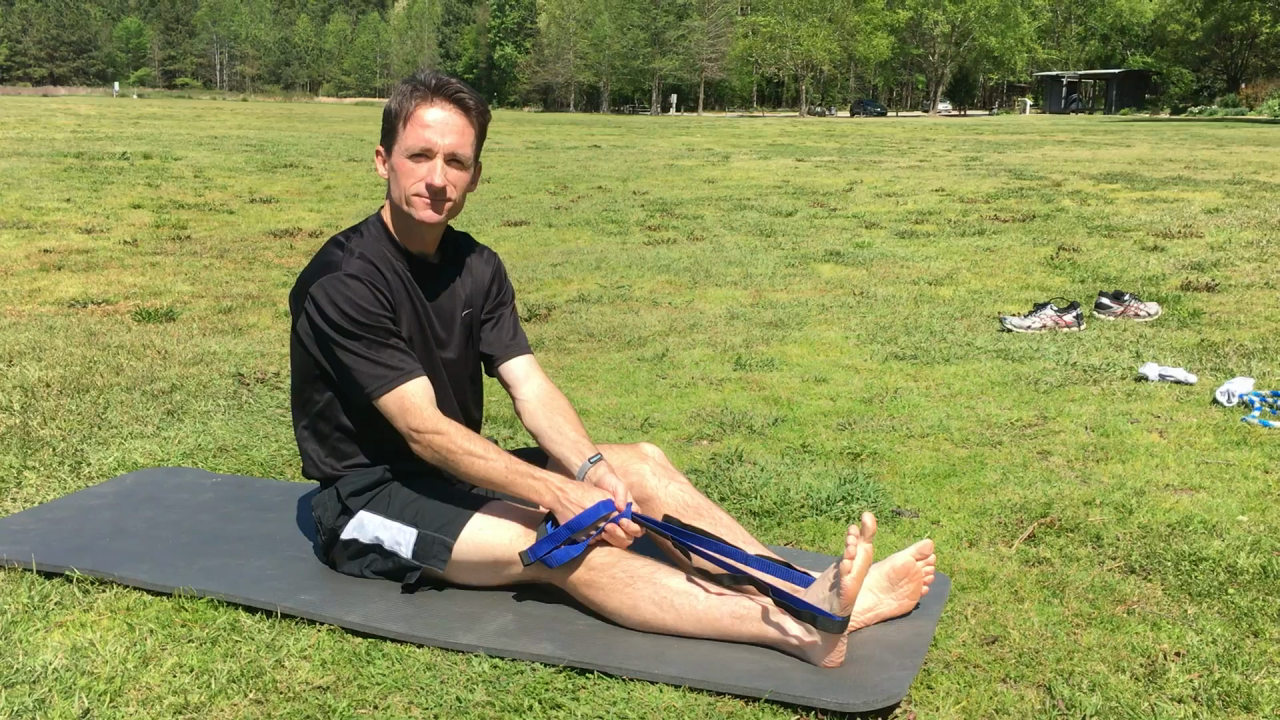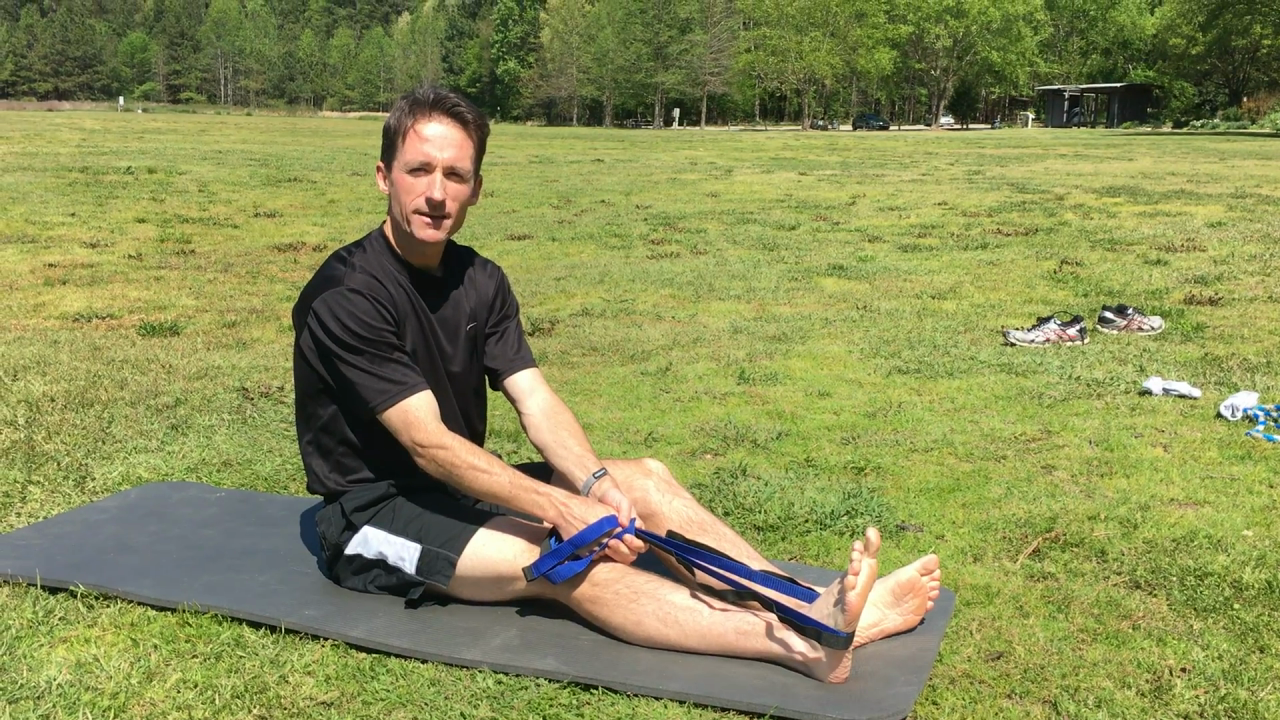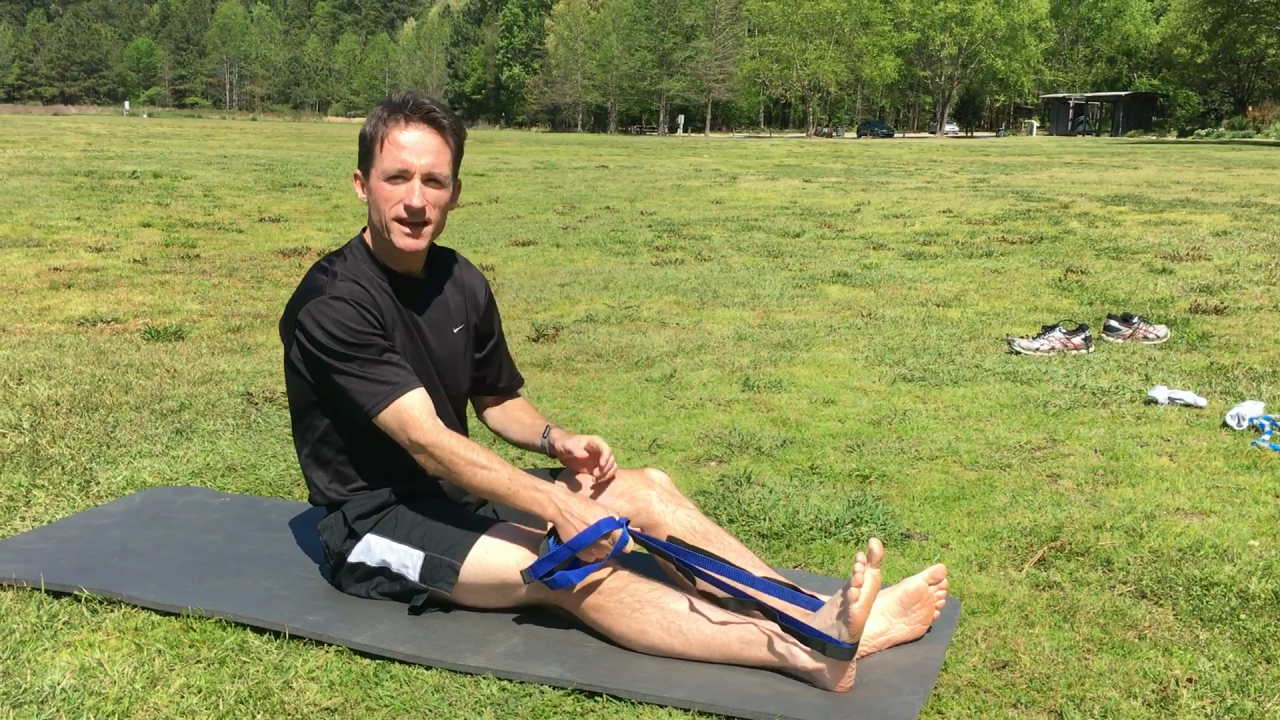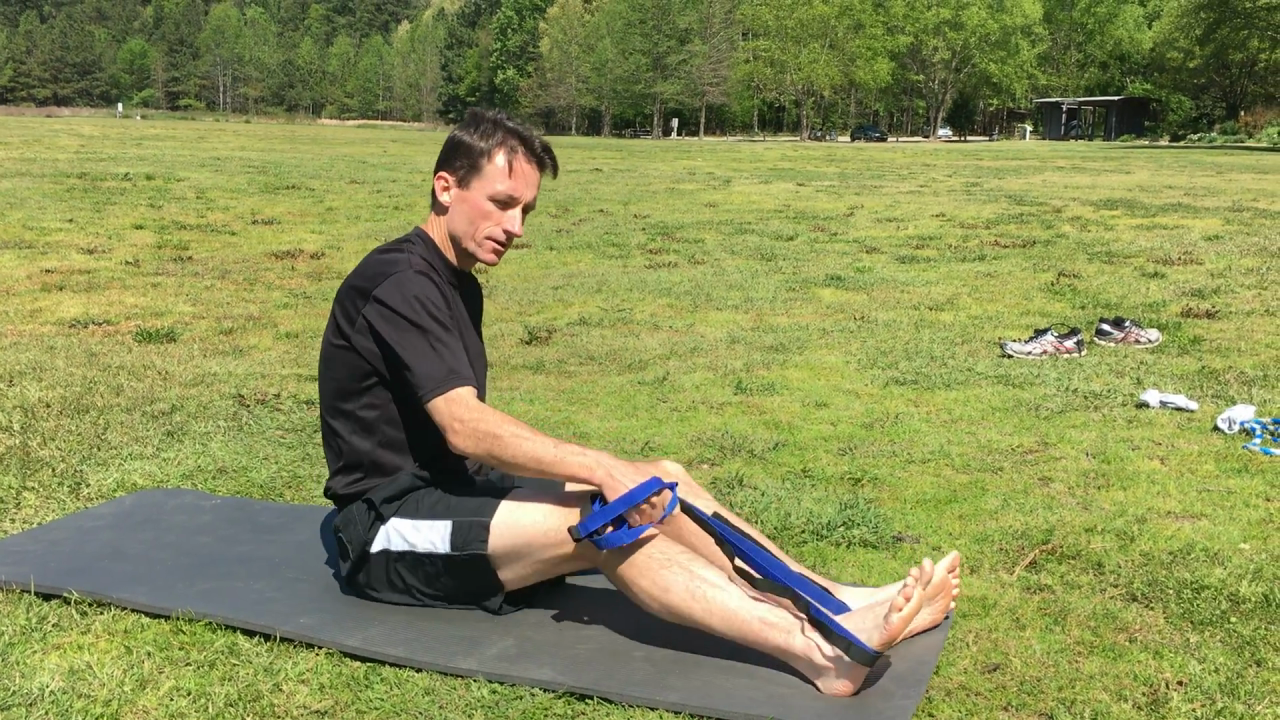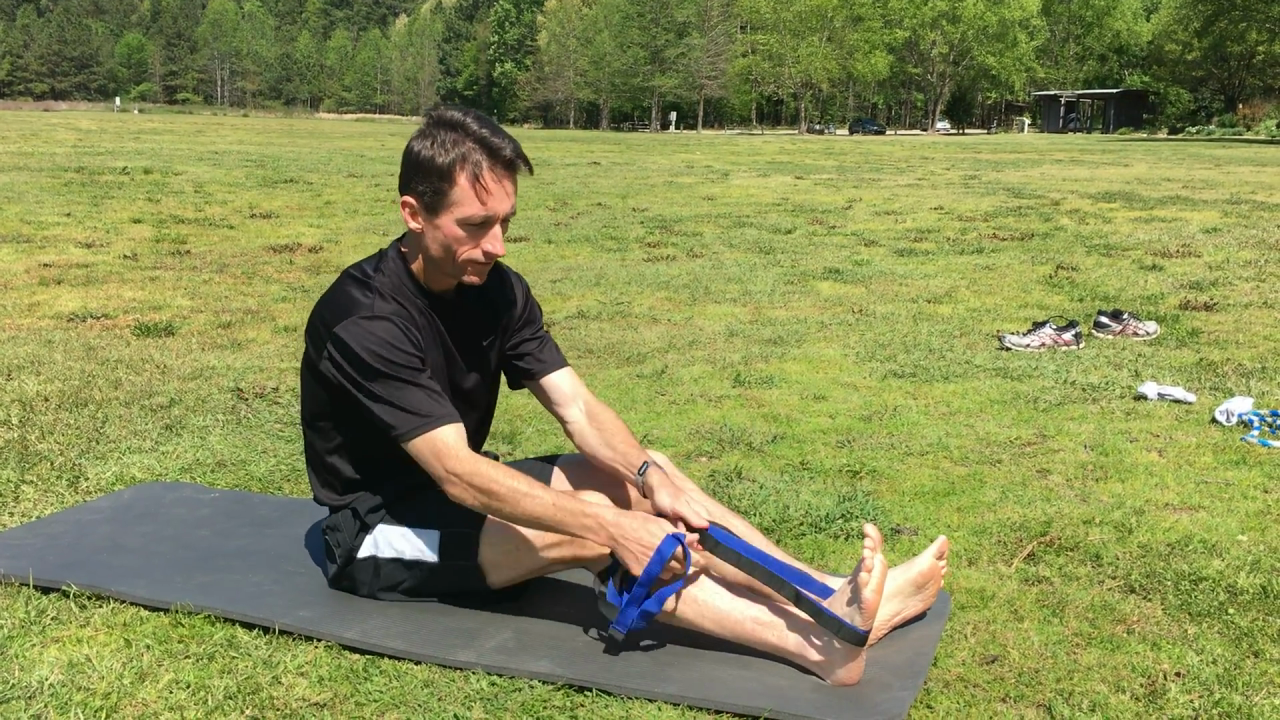
dt=1s
person 1, frame 1
left shoulder: (475, 267)
right shoulder: (344, 280)
left elbow: (530, 386)
right elbow: (425, 431)
left wrist: (589, 468)
right wrist: (557, 494)
left hip: (454, 472)
right hip: (368, 500)
left knee: (641, 463)
left ankle: (802, 593)
right ankle: (798, 629)
person 1, frame 2
left shoulder: (479, 281)
right shoulder: (347, 295)
left elbow: (536, 400)
right elbow: (429, 444)
left wrist: (594, 483)
right wrist: (562, 509)
left hip: (458, 486)
right hip: (374, 515)
left knee: (645, 480)
left ankle: (809, 610)
right ankle: (802, 645)
person 1, frame 3
left shoulder: (461, 282)
right shoulder: (332, 304)
left elbow: (500, 401)
right elbow: (427, 441)
left wrist: (556, 437)
right wrist: (558, 504)
left hip: (454, 491)
right hip: (375, 523)
left knee: (648, 491)
left ankle: (816, 620)
right ankle: (807, 656)
person 1, frame 4
left shoulder: (456, 284)
right shoulder: (403, 282)
right elbow: (464, 427)
right wrist: (603, 469)
left hip: (442, 497)
right hip: (387, 528)
left knee: (662, 483)
left ankle: (840, 609)
right ankle: (820, 651)
person 1, frame 5
left shoulder: (498, 290)
right shoulder: (364, 318)
left elbow: (577, 408)
right elbow: (458, 474)
left wrist: (648, 478)
right wrist: (614, 528)
left hip: (449, 494)
right hip: (376, 531)
left knee: (634, 476)
right knee: (589, 524)
left ankle: (826, 601)
right ankle: (813, 642)
